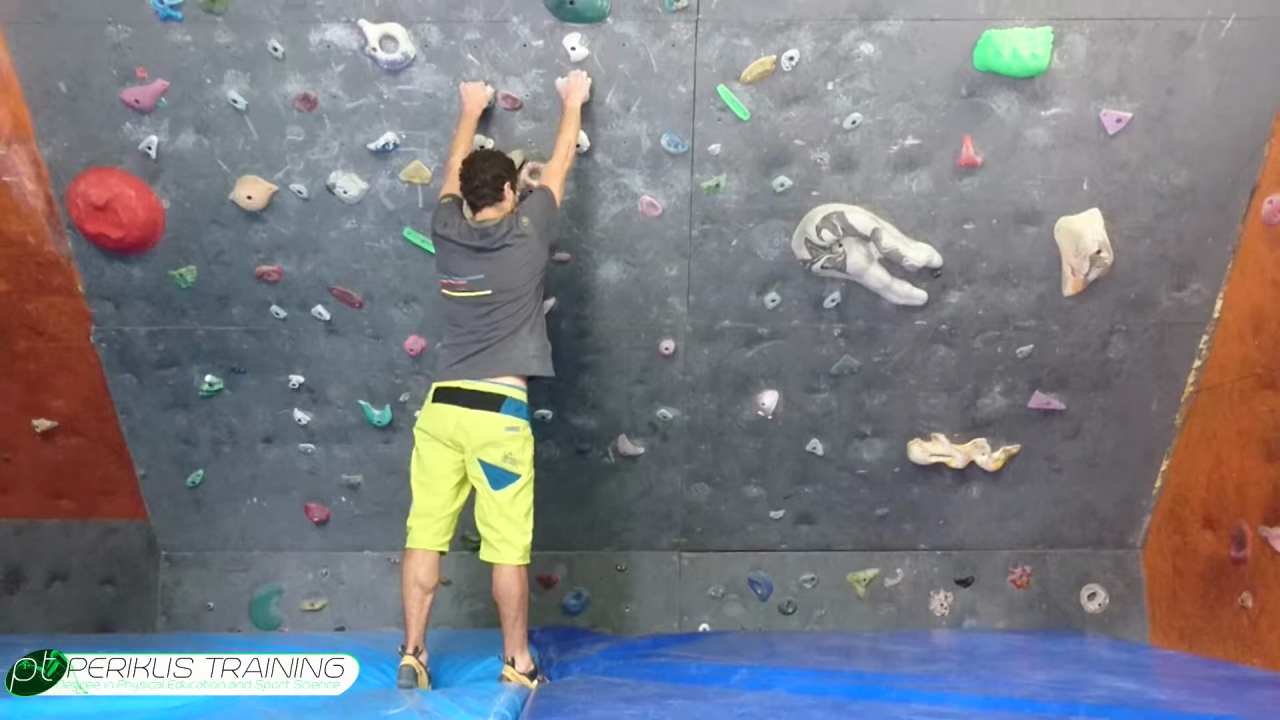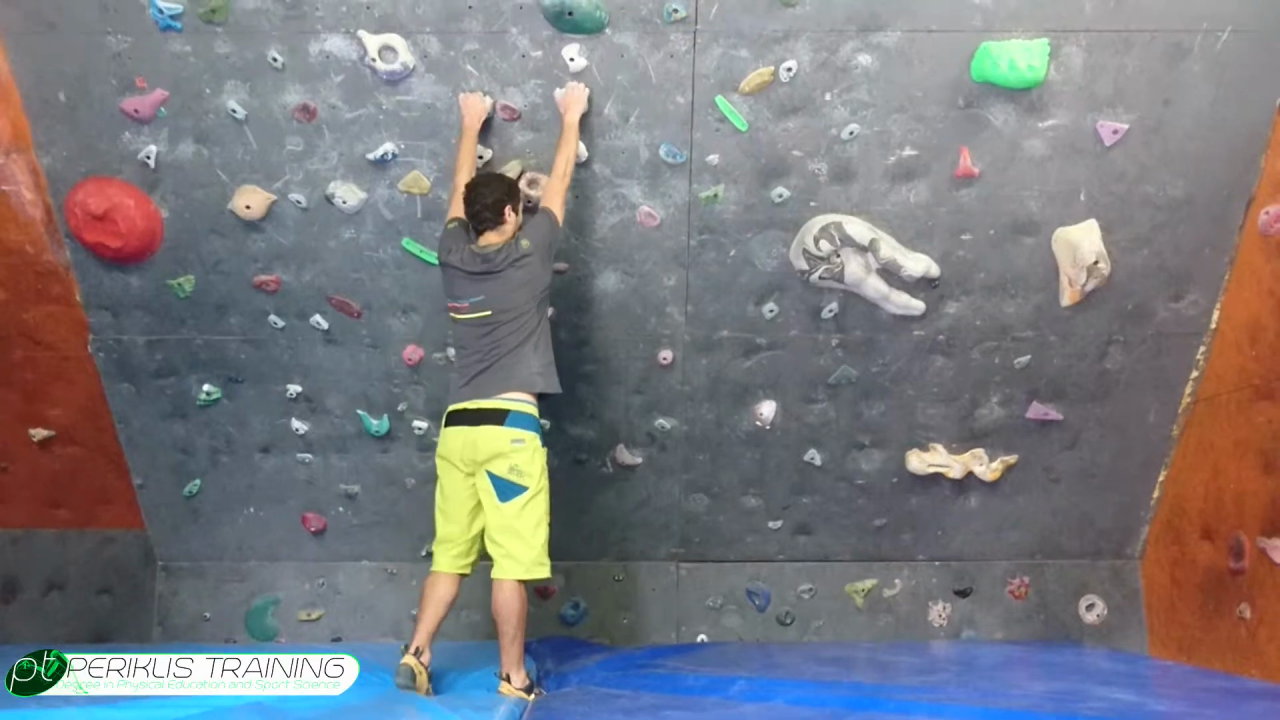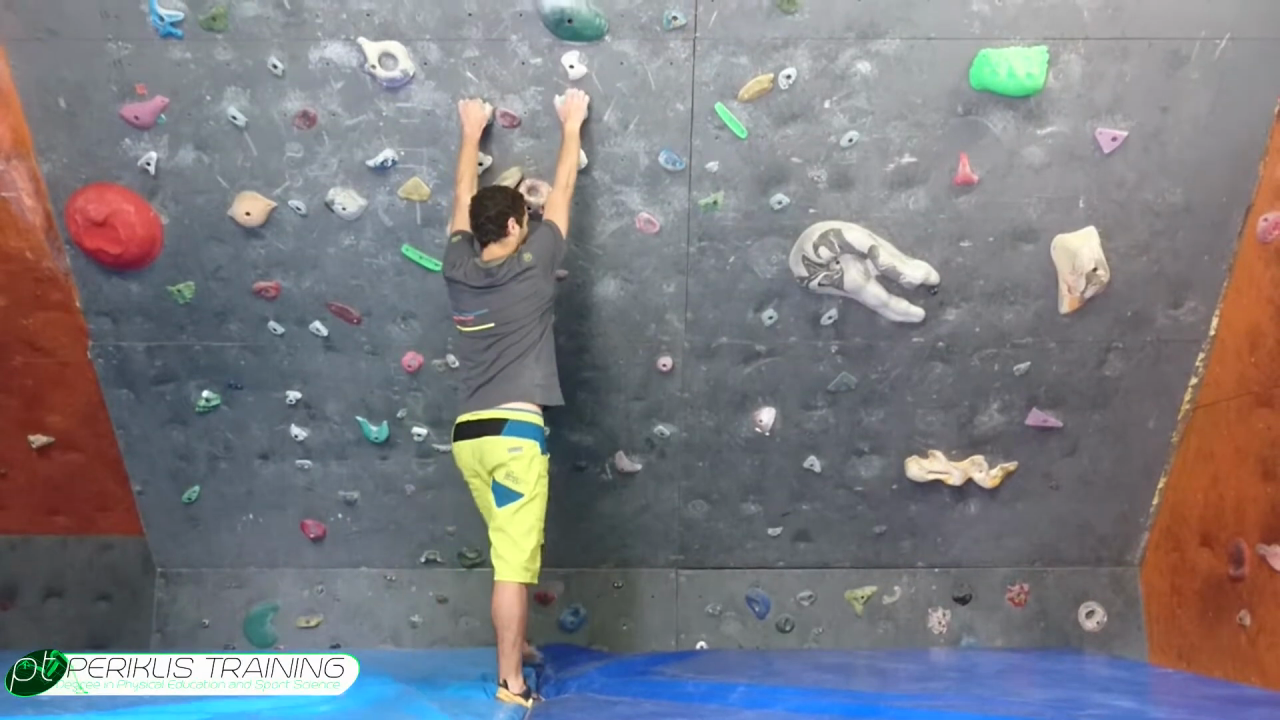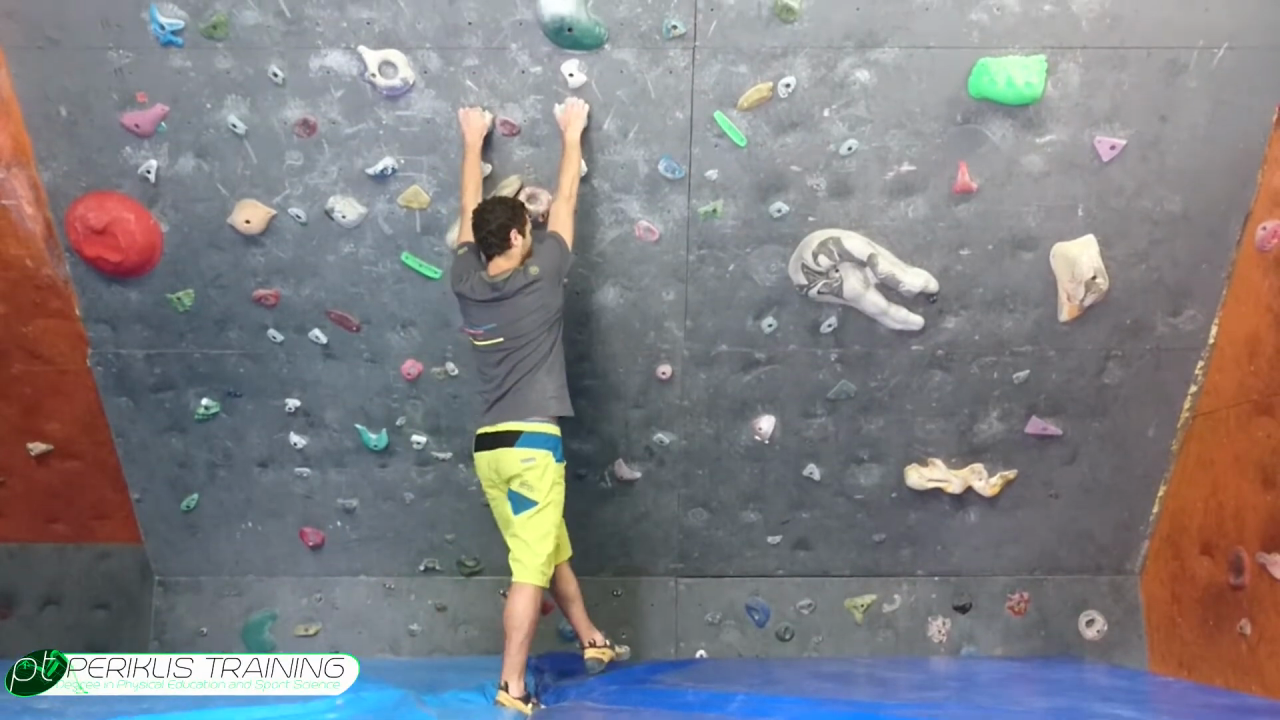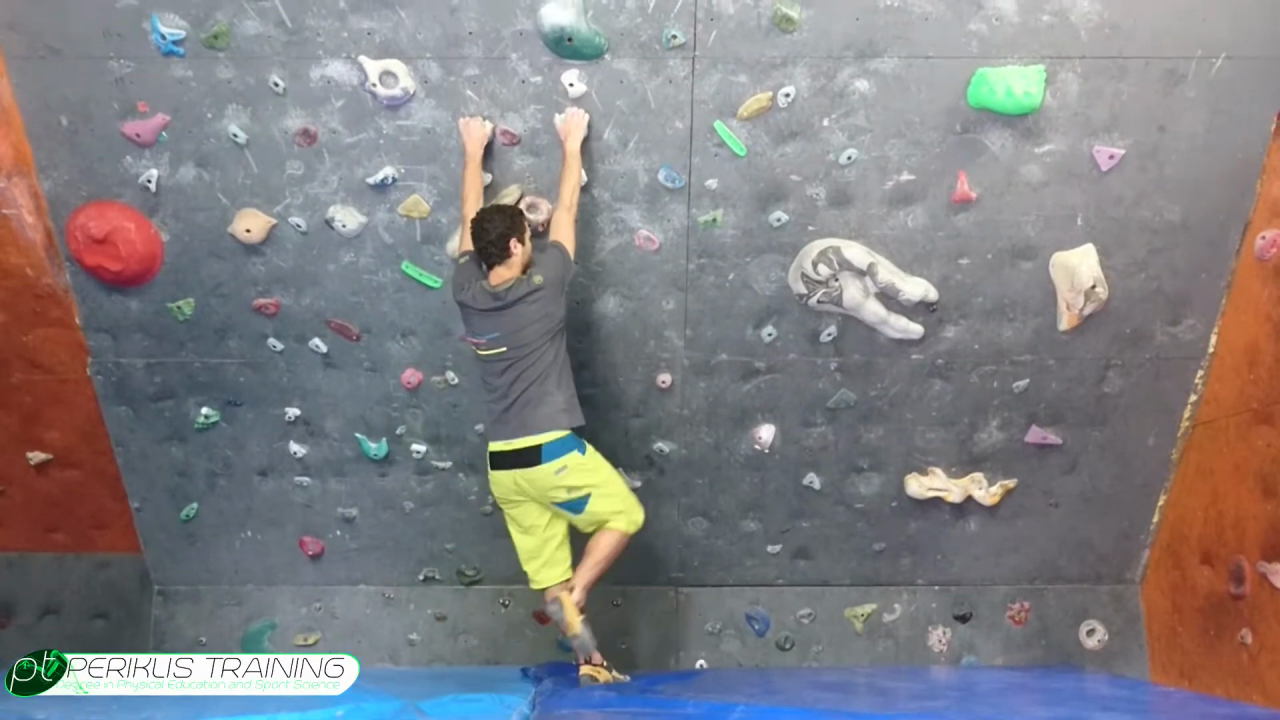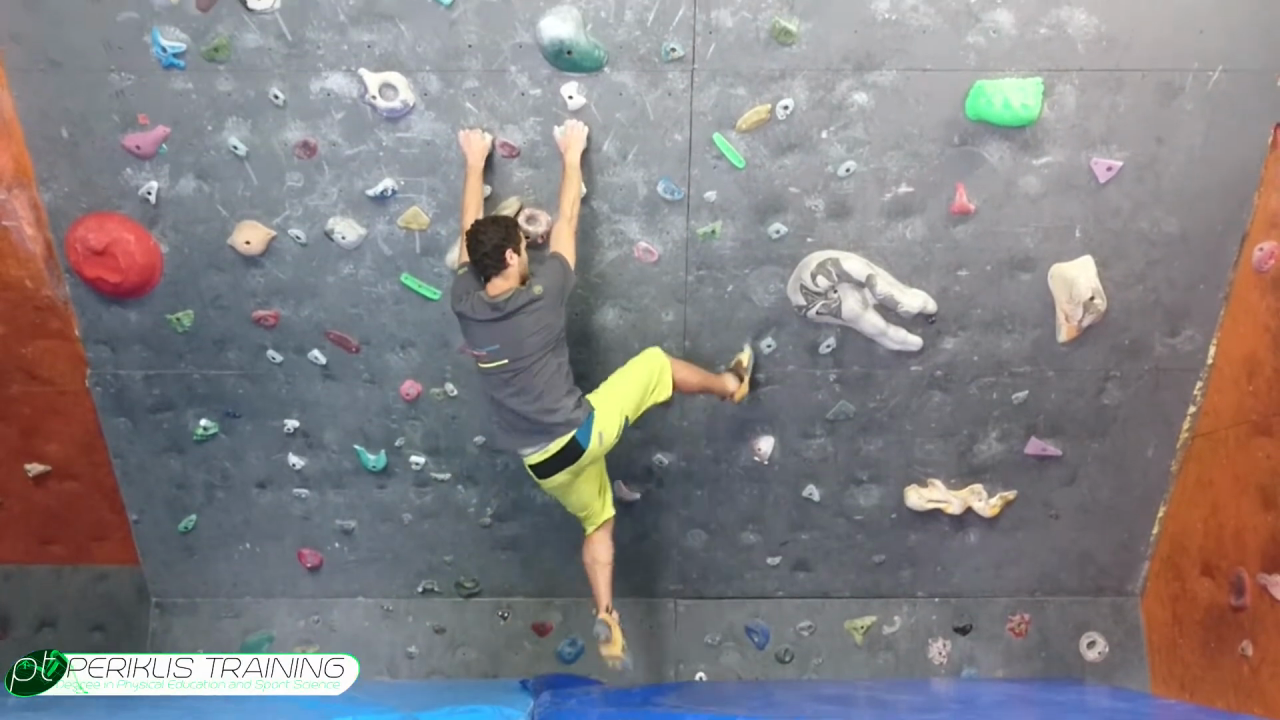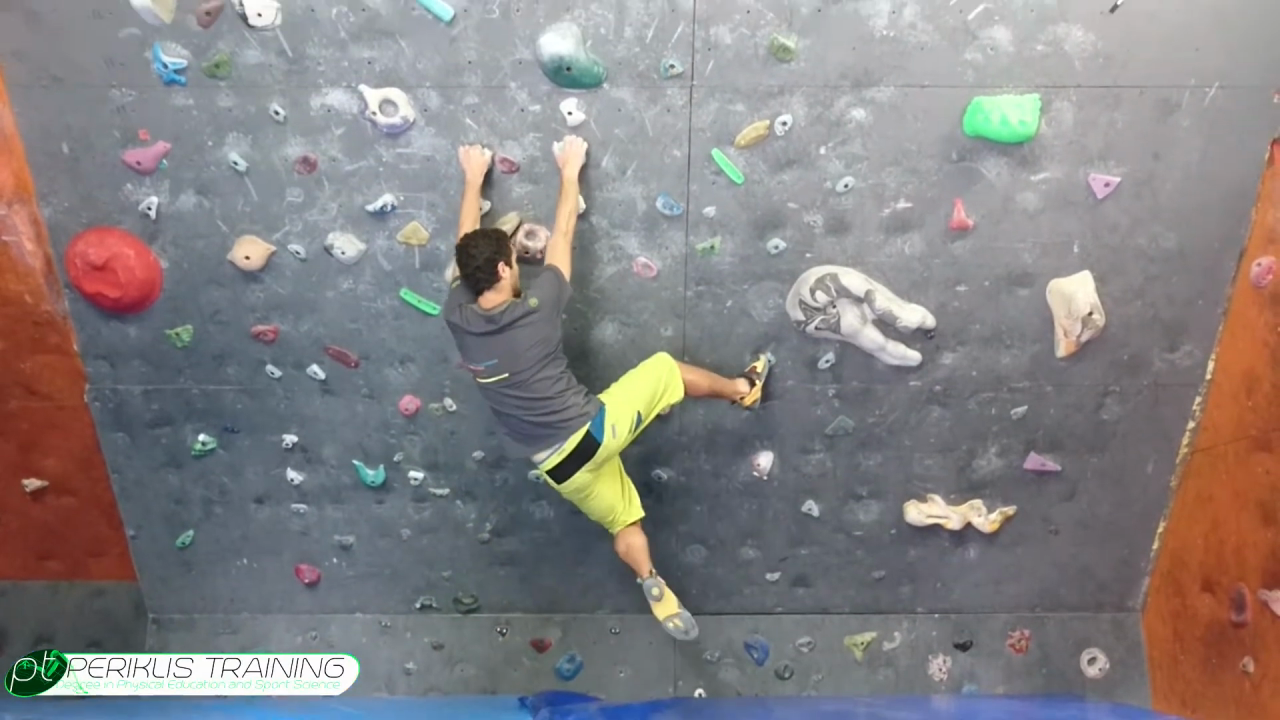
dt=0.4s
person 1, frame 1
left shoulder: (446, 232)
right shoulder: (526, 232)
left elbow: (454, 172)
right elbow: (559, 166)
left wrist: (470, 111)
right wrist: (573, 103)
left hip: (441, 406)
right hip: (498, 408)
left knee: (425, 535)
right knee: (508, 544)
left ankle: (411, 655)
right ankle: (517, 661)
person 1, frame 2
left shoulder: (452, 255)
right shoulder: (528, 254)
left elbow: (460, 191)
right elbow: (558, 184)
left wrist: (470, 125)
right wrist: (571, 118)
left hip: (457, 425)
right hip: (510, 424)
left knee: (453, 553)
right knee: (513, 559)
left ankle: (416, 653)
right ankle: (512, 677)
person 1, frame 3
left shoulder: (457, 269)
right shoulder: (532, 266)
left elbow: (464, 200)
right elbow: (562, 194)
left wrist: (472, 131)
right wrist: (571, 127)
left hip: (467, 433)
right hip: (515, 431)
left knee: (520, 542)
right knee: (514, 562)
left ankle: (510, 645)
right ankle: (511, 684)
person 1, frame 4
left shoulder: (465, 283)
right shoulder: (540, 278)
left elbow: (469, 211)
right elbow: (564, 203)
left wrist: (473, 140)
right wrist: (572, 135)
left hip: (487, 446)
right hip: (530, 443)
left knee: (552, 552)
right knee: (530, 569)
left ankle: (591, 641)
person 1, frame 5
left shoulder: (465, 291)
right shoulder: (543, 286)
left elbow: (470, 220)
right elbow: (565, 212)
left wrist: (474, 149)
right wrist: (572, 143)
left hip: (503, 461)
right hip: (553, 449)
left knee: (549, 565)
right knee: (624, 517)
left ankle: (589, 660)
right ankle: (575, 599)
person 1, frame 6
left shoulder: (464, 303)
right shoulder: (541, 298)
left elbow: (471, 233)
right elbow: (566, 225)
left wrist: (475, 163)
right wrist: (572, 156)
left hip: (540, 461)
right hip: (581, 432)
left knee: (597, 522)
right knee: (656, 364)
left ankle: (608, 616)
right ankle: (729, 384)
person 1, frame 7
left shoulder: (456, 316)
right shoulder: (536, 309)
left elbow: (467, 246)
right elbow: (562, 236)
left wrist: (473, 178)
right wrist: (570, 171)
left hip: (559, 466)
right hip: (594, 428)
left knee: (624, 522)
right knee: (666, 368)
left ankle: (651, 580)
right ankle: (742, 388)
